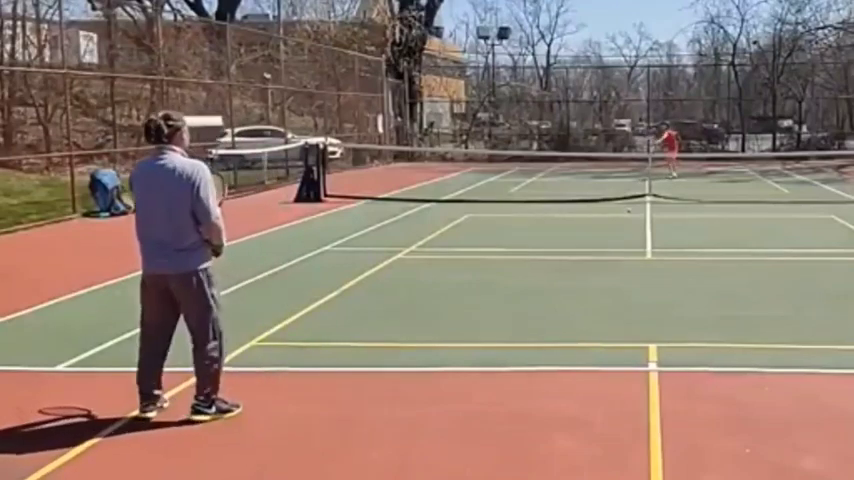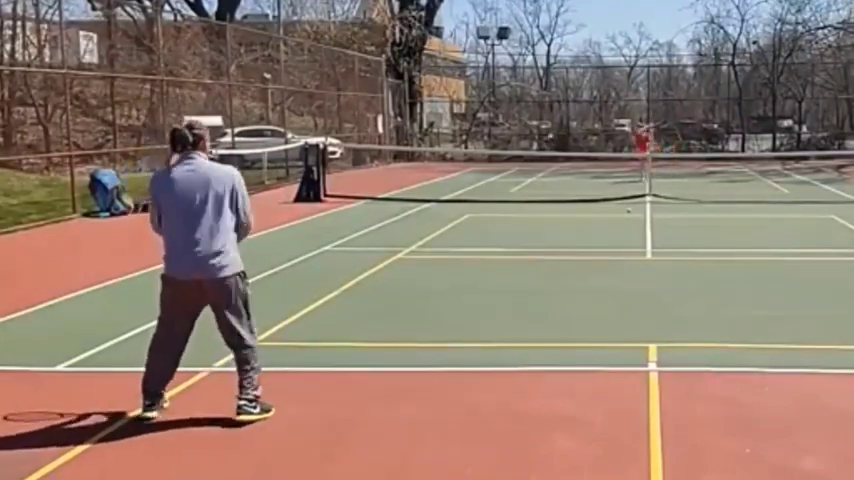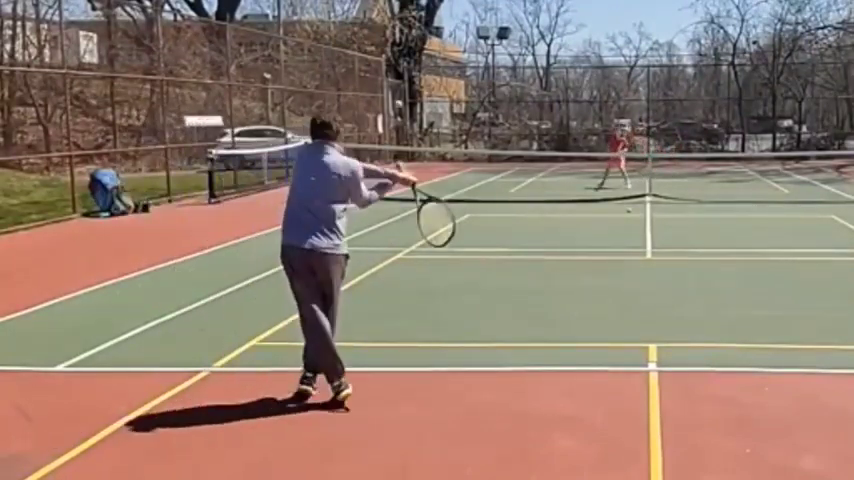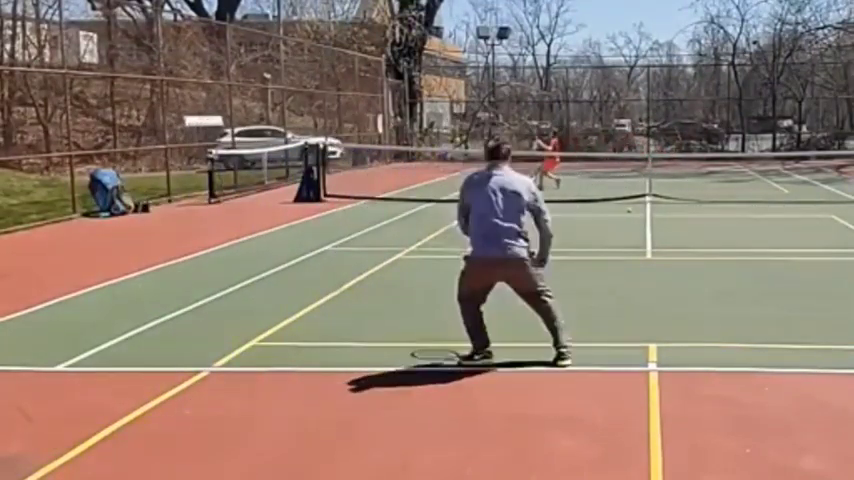
dt=1s
person 1, frame 1
left shoulder: (138, 172)
right shoulder: (194, 169)
left elbow: (147, 215)
right elbow: (211, 221)
right wrist: (217, 244)
left hip: (153, 266)
right hip: (189, 265)
left knee: (153, 334)
right knee: (207, 335)
left ankle: (149, 398)
right ankle: (206, 401)
person 1, frame 2
left shoulder: (161, 179)
right shoulder: (227, 174)
left elbow: (157, 225)
right elbow: (245, 224)
left hip: (178, 273)
right hip: (223, 269)
left knee: (167, 336)
right knee: (242, 337)
left ankle: (151, 399)
right ankle: (249, 400)
person 1, frame 3
left shoulder: (304, 155)
right shoulder: (347, 167)
right elbow: (362, 200)
left wrist: (390, 174)
right wrist: (392, 179)
left hip: (294, 248)
right hip: (328, 250)
left knee: (312, 314)
right knee: (326, 314)
left ankle: (336, 378)
right ankle: (309, 377)
person 1, frame 4
left shoulder: (472, 182)
right shoulder: (525, 183)
left elbow: (463, 222)
right elbow: (544, 225)
right wrist: (542, 257)
left hip: (481, 259)
right hip: (516, 256)
left knee: (467, 298)
right knee: (542, 299)
left ankle: (480, 349)
right ankle: (562, 350)
